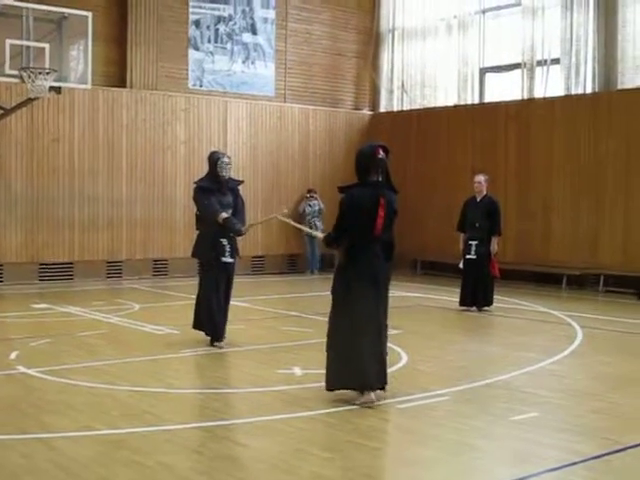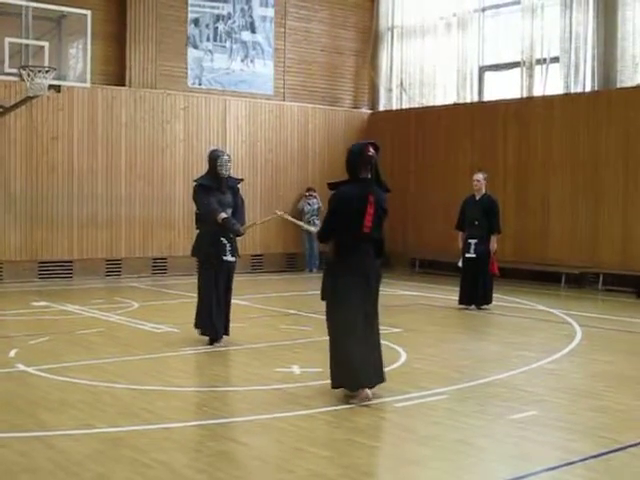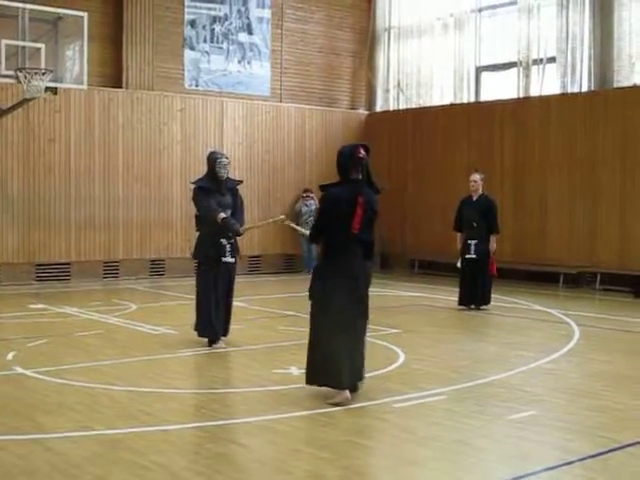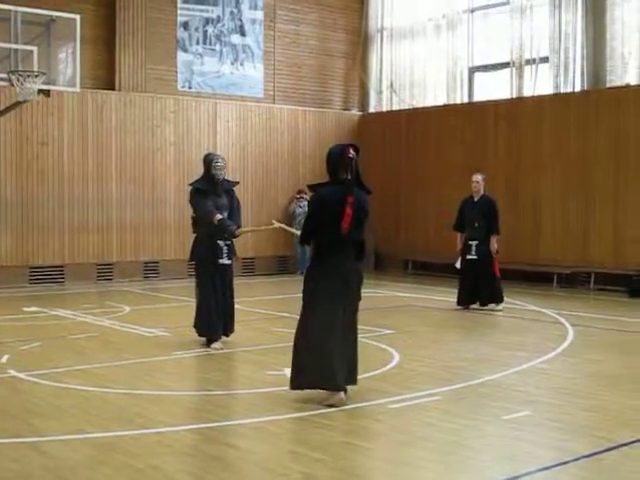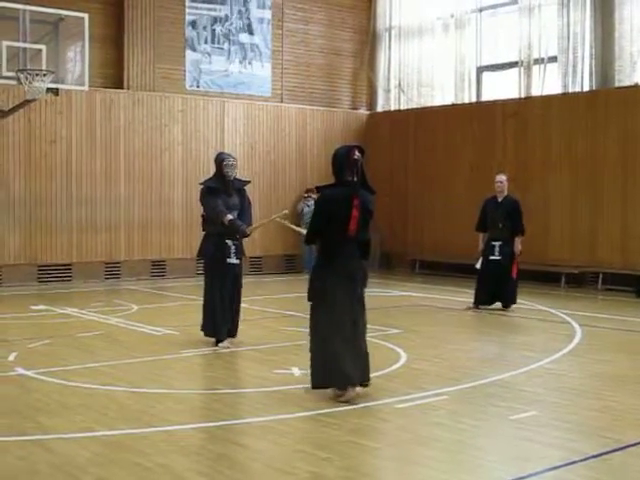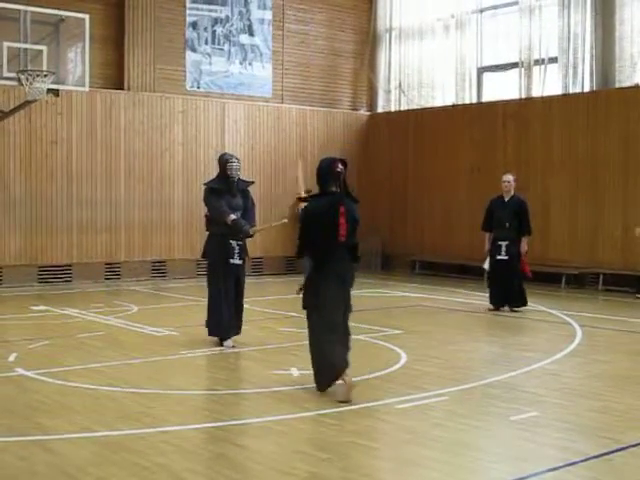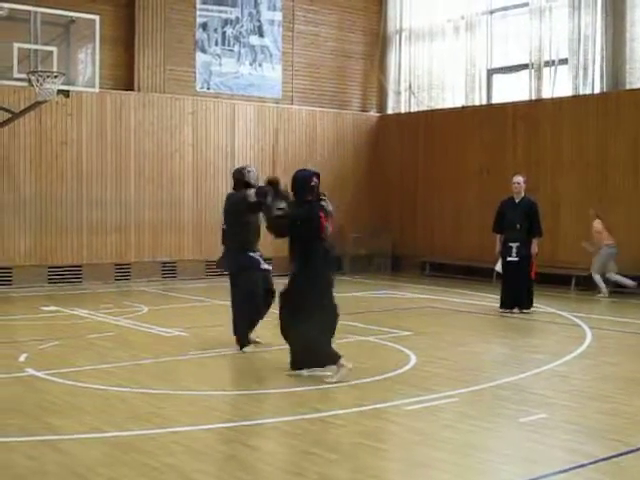
dt=0.4s
person 1, frame 1
left shoulder: (353, 197)
right shoulder: (389, 198)
left elbow: (339, 233)
right elbow: (384, 232)
left wrist: (329, 240)
left hip: (356, 267)
right hip: (380, 266)
left knee: (354, 325)
right knee: (374, 323)
left ankle: (366, 387)
right ankle: (372, 381)
person 1, frame 2
left shoulder: (342, 194)
right shoulder: (379, 196)
left elbow: (326, 232)
right elbow: (375, 230)
left wrist: (323, 236)
left hip: (345, 265)
right hip: (370, 265)
left knee: (347, 324)
right knee: (365, 321)
left ankle: (361, 384)
right ankle: (360, 380)
person 1, frame 3
left shoulder: (332, 196)
right shoulder: (370, 197)
left elbow: (317, 233)
right elbow: (367, 232)
left wrist: (316, 238)
left hip: (334, 267)
right hip: (359, 267)
left knee: (332, 325)
right knee: (353, 323)
left ankle: (342, 387)
right ankle: (351, 379)
person 1, frame 4
left shoulder: (322, 196)
right shoulder: (361, 198)
left elbow: (307, 235)
right elbow: (359, 232)
left wrist: (311, 238)
left hip: (325, 268)
right hip: (351, 268)
left knee: (322, 325)
right knee: (344, 324)
left ankle: (336, 387)
right ankle: (341, 382)
person 1, frame 5
left shoulder: (328, 197)
right shoulder: (366, 198)
left elbow: (312, 235)
right elbow: (362, 232)
left wrist: (313, 238)
left hip: (331, 268)
right hip: (356, 267)
left knee: (331, 324)
right knee: (351, 322)
left ankle: (347, 382)
right ankle: (352, 378)
person 1, frame 6
left shoulder: (313, 209)
right shoulder: (350, 207)
left elbow: (303, 247)
right elbow: (350, 240)
left wrist: (303, 253)
left hip: (323, 274)
right hip: (344, 272)
left knee: (326, 327)
right knee: (336, 321)
left ankle: (344, 375)
right ankle: (336, 372)
person 1, frame 7
left shoulder: (299, 214)
right shoulder: (319, 208)
left elbow: (277, 229)
right wrist: (278, 191)
left hip: (308, 275)
right hip: (321, 273)
left knee: (304, 323)
left ankle: (338, 364)
right ankle: (302, 359)
person 2, frame 1
left shoulder: (233, 188)
right shoulder: (203, 189)
left elbow: (239, 210)
right elbow: (212, 210)
left wrist: (238, 225)
right wrist: (229, 222)
left hip: (228, 243)
right hip: (210, 244)
left knee: (224, 288)
right knee: (212, 288)
left ankle: (217, 331)
right ankle: (215, 334)
person 2, frame 2
left shoulder: (233, 187)
right shoulder: (202, 188)
left elbow: (239, 209)
right elbow: (211, 209)
left wrist: (237, 225)
right wrist: (228, 222)
left hip: (228, 243)
right hip: (209, 243)
left knee: (224, 288)
right knee: (210, 288)
left ankle: (218, 329)
right ankle: (213, 332)
person 2, frame 3
left shoulder: (232, 188)
right shoulder: (202, 189)
left elbow: (239, 210)
right elbow: (211, 210)
left wrist: (236, 226)
right wrist: (228, 223)
left hip: (228, 244)
right hip: (209, 244)
left knee: (225, 289)
right knee: (210, 290)
left ankle: (218, 331)
right ankle: (213, 334)
person 2, frame 4
left shoulder: (228, 189)
right shoulder: (198, 191)
left elbow: (235, 211)
right elbow: (207, 212)
left wrist: (233, 228)
right wrist: (224, 224)
left hip: (224, 244)
right hip: (206, 245)
left knee: (224, 289)
right knee: (209, 291)
left ankle: (216, 331)
right ankle: (211, 335)
person 2, frame 5
left shoulder: (239, 189)
right shoulder: (209, 189)
left elbow: (246, 210)
right elbow: (218, 211)
left wrist: (244, 227)
right wrist: (234, 224)
left hip: (234, 244)
right hip: (215, 243)
left knee: (233, 289)
right knee: (217, 289)
left ankle: (226, 331)
right ankle: (219, 335)
person 2, frame 6
left shoulder: (243, 189)
right shoulder: (213, 189)
left elbow: (249, 211)
right elbow: (220, 211)
left wrist: (246, 227)
right wrist: (235, 221)
left hip: (237, 244)
right hip: (219, 243)
left knee: (235, 287)
right knee: (220, 287)
left ankle: (226, 331)
right ankle: (224, 333)
person 2, frame 7
left shoulder: (255, 198)
right shoulder: (234, 200)
right elbow: (248, 196)
left hip: (251, 253)
right hip: (237, 254)
left knee: (264, 291)
right knee: (249, 293)
left ankle: (243, 334)
right ankle: (243, 338)
person 3, frame 1
left shoulder: (492, 203)
right shoulder: (468, 203)
left elbow: (496, 226)
right elbow: (462, 224)
left wrist: (494, 244)
right wrist: (462, 242)
left hip: (485, 243)
right hip: (470, 243)
left knee: (484, 273)
right knee: (468, 272)
left ankle: (482, 302)
right ankle: (469, 301)
person 3, frame 2
left shoulder: (491, 202)
right shoulder: (467, 201)
left elbow: (495, 226)
right elbow: (461, 223)
left wrist: (493, 242)
right wrist: (461, 240)
left hip: (484, 242)
right hip: (469, 241)
left knee: (483, 271)
right knee: (468, 271)
left ankle: (481, 300)
right ankle: (468, 300)
person 3, frame 3
left shoulder: (488, 202)
right shoulder: (464, 202)
left elbow: (493, 225)
right elbow: (459, 225)
left wrist: (492, 243)
right wrist: (459, 242)
left hip: (483, 243)
right hip: (468, 242)
left knee: (483, 273)
right knee: (467, 272)
left ankle: (480, 301)
right ankle: (468, 301)
person 3, frame 4
left shoulder: (489, 202)
right shoulder: (466, 202)
left elbow: (494, 226)
right elbow: (460, 224)
left wrist: (493, 242)
right wrist: (459, 242)
left hip: (485, 243)
right hip: (469, 242)
left knee: (489, 272)
right knee: (467, 272)
left ankle: (495, 301)
right ankle: (466, 301)
person 3, frame 5
left shoulder: (513, 203)
right shoulder: (488, 202)
left elbow: (518, 227)
right elbow: (482, 225)
left wrist: (517, 244)
right wrist: (481, 242)
left hip: (508, 244)
right hip: (491, 243)
left knee: (507, 274)
right knee: (485, 272)
left ankle: (507, 302)
right ankle: (479, 301)
person 3, frame 6
left shoulder: (520, 203)
right shoulder: (494, 202)
left elbow: (525, 227)
right elbow: (488, 225)
left wrist: (524, 244)
right wrist: (487, 242)
left hip: (514, 244)
right hip: (497, 243)
left knee: (514, 274)
right knee: (495, 274)
left ankle: (514, 303)
right ankle: (497, 303)
person 3, frame 7
left shoulder: (530, 204)
right shoulder: (505, 204)
left elbow: (536, 228)
right elbow: (498, 226)
left wrist: (534, 246)
right wrist: (498, 244)
left hip: (525, 245)
right hip: (508, 245)
left knee: (524, 276)
right knee: (508, 275)
left ankle: (524, 305)
right ankle: (508, 304)
